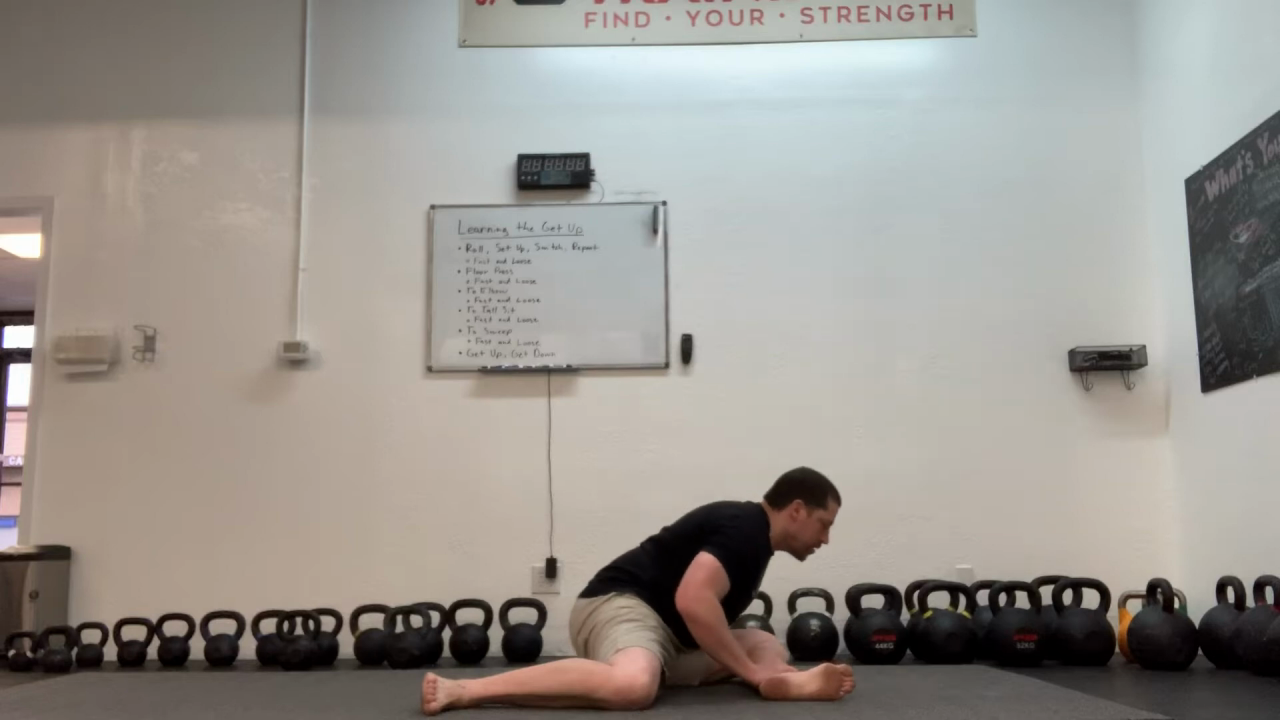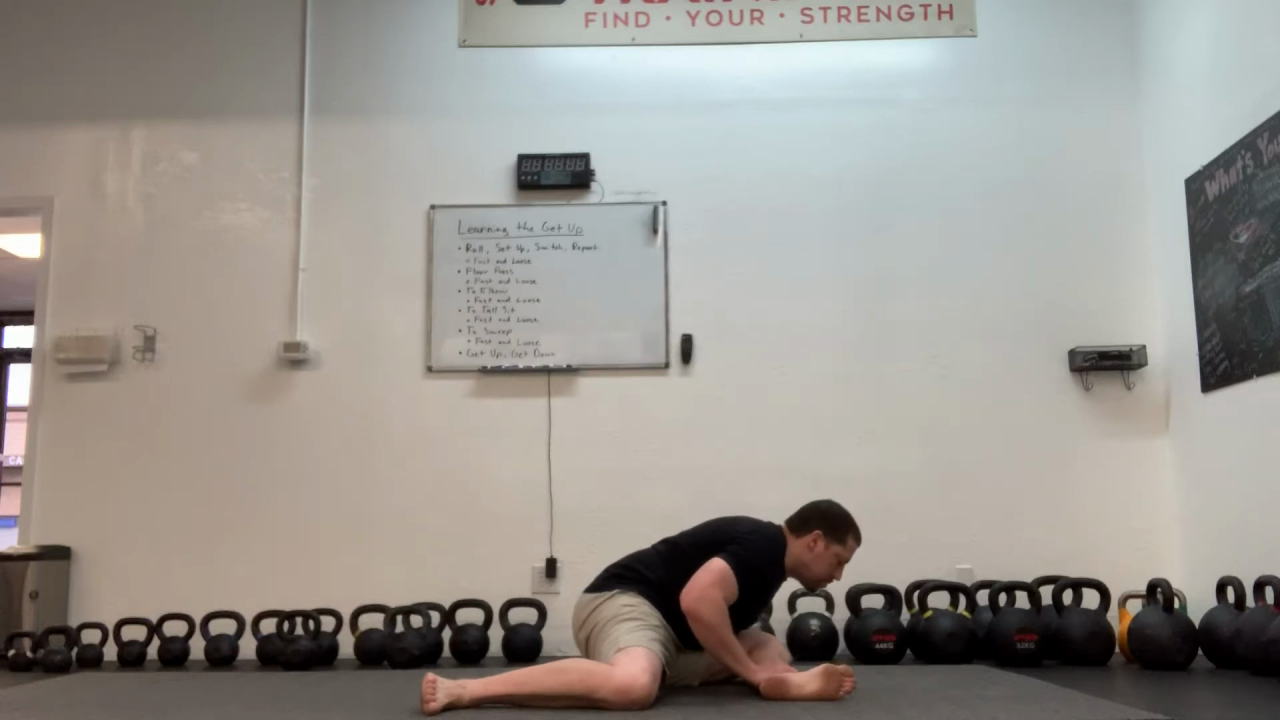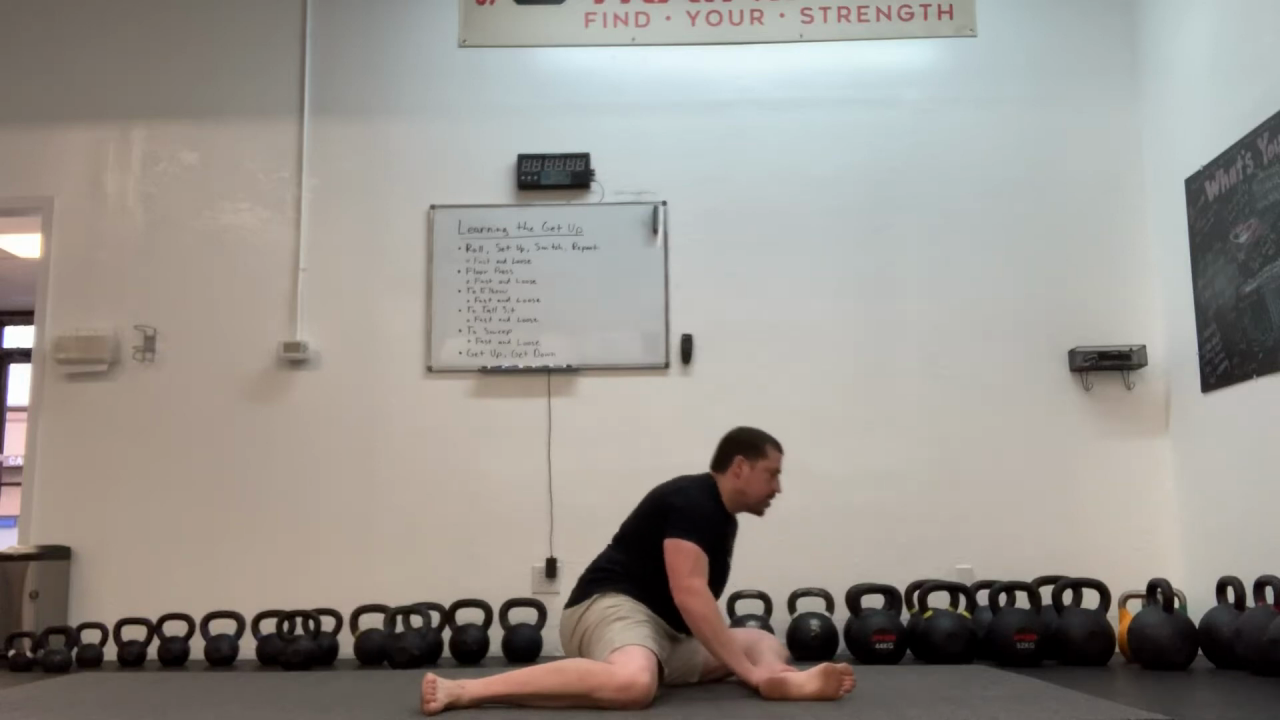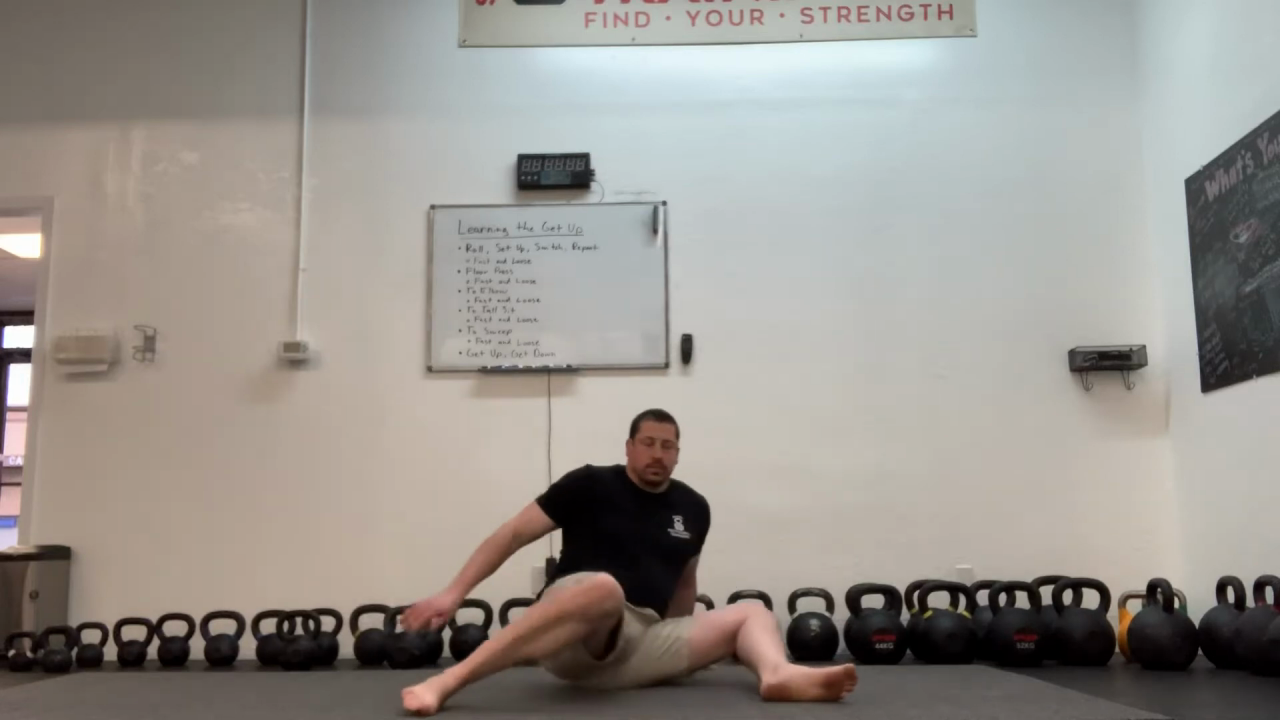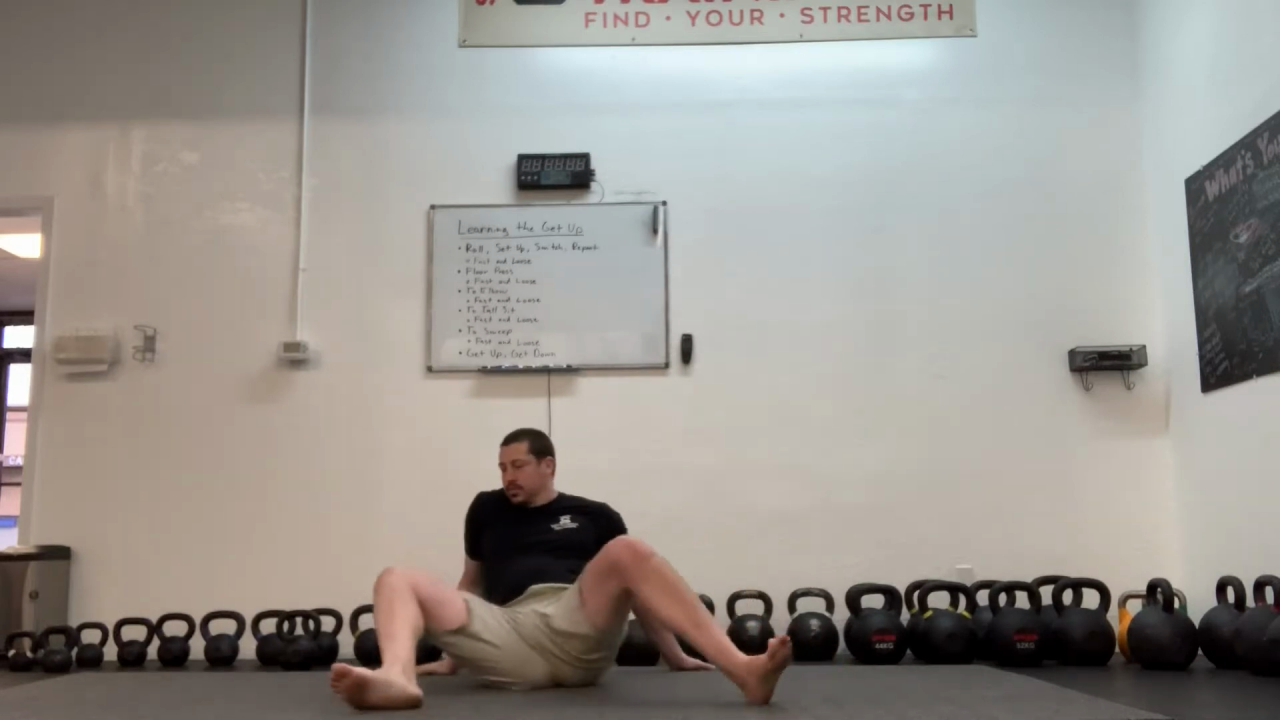
dt=1s
person 1, frame 1
left shoulder: (750, 532)
right shoulder: (745, 529)
right elbow: (693, 601)
left wrist: (765, 668)
right wrist: (753, 673)
right hip: (619, 606)
left knee: (768, 646)
right knee: (632, 685)
right ankle: (462, 690)
person 1, frame 2
left shoulder: (767, 555)
right shoulder: (763, 545)
right elbow: (697, 600)
left wrist: (769, 671)
right wrist: (752, 672)
right hip: (623, 602)
left knee: (772, 649)
right knee: (632, 686)
right ankle: (463, 690)
person 1, frame 3
left shoulder: (722, 516)
right shoulder: (693, 501)
left elbow: (694, 602)
right elbow: (689, 593)
right wrist: (748, 670)
right hip: (611, 606)
left knee: (767, 643)
right knee: (632, 683)
left ankle: (785, 680)
right ankle: (463, 690)
person 1, frame 4
left shoulder: (693, 507)
right shoulder: (590, 485)
right elbow: (513, 534)
left wrist: (681, 646)
right wrist: (454, 593)
left hip: (644, 636)
right hip: (577, 617)
left knee: (754, 613)
right knee: (603, 589)
left ankle: (779, 674)
right ankle: (447, 682)
person 1, frame 5
left shoulder: (594, 515)
right shoulder: (486, 510)
left elbow: (634, 585)
right elbow: (473, 584)
left wrist: (674, 655)
right wrist: (452, 656)
left hip: (578, 634)
right hip: (507, 633)
left knee: (629, 552)
right knee: (396, 580)
left ankle: (743, 672)
right ankle: (397, 678)
